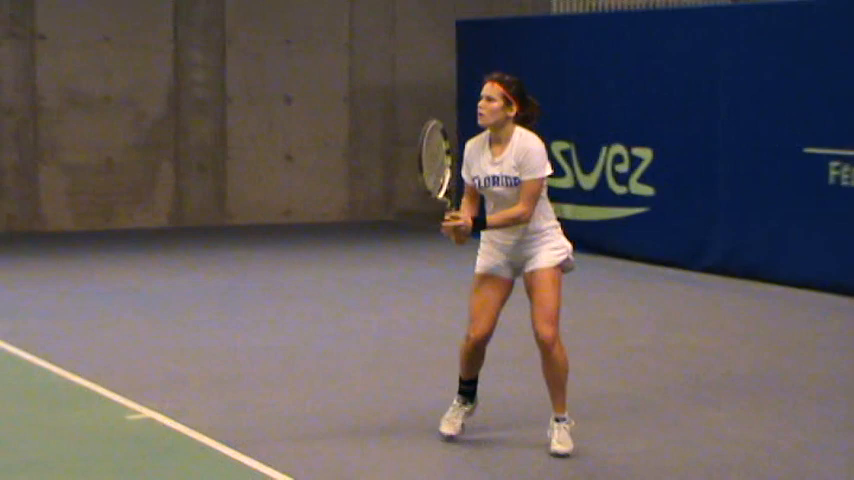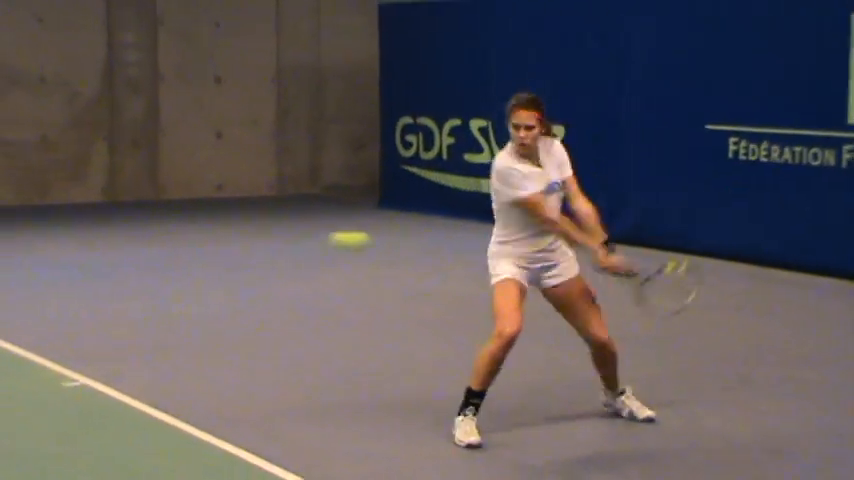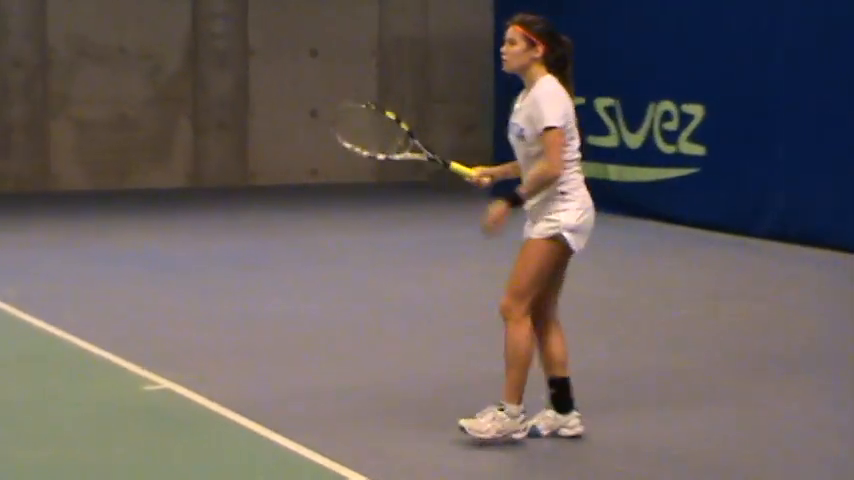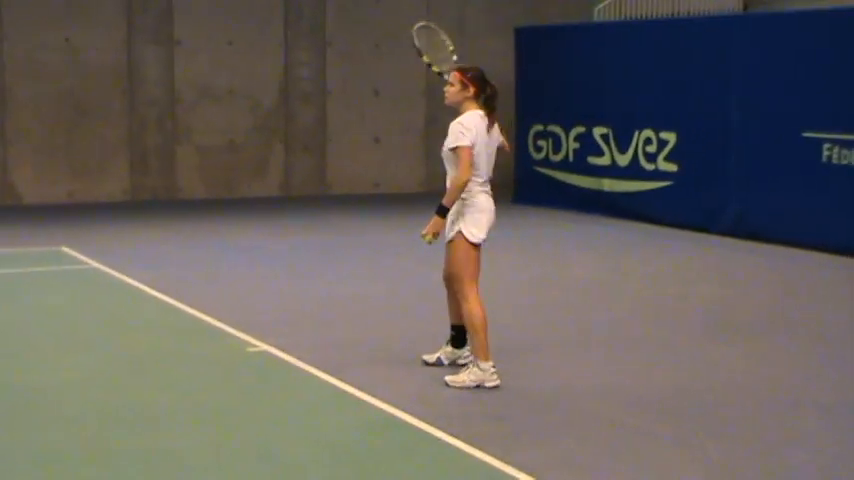
dt=1s
person 1, frame 1
left shoulder: (531, 146)
right shoulder: (473, 147)
left elbow: (523, 211)
right elbow: (470, 201)
left wrist: (474, 225)
right wrist: (458, 223)
left hip: (540, 245)
right hip: (496, 247)
left knee: (546, 335)
right knee: (478, 334)
left ankle: (559, 420)
right ankle: (464, 400)
person 1, frame 2
left shoulder: (554, 149)
right shoulder: (505, 165)
left elbow: (579, 203)
right elbow: (548, 218)
left wrist: (602, 245)
right wrist: (599, 252)
left hip: (553, 258)
right hip: (510, 258)
left knee: (599, 337)
right knee: (506, 333)
left ankle: (616, 395)
right ankle: (467, 412)
person 1, frame 3
left shoulder: (546, 95)
right shoulder: (529, 95)
left elbow: (554, 167)
left wrist: (509, 202)
right wrist: (497, 171)
left hip: (560, 216)
right hip: (548, 215)
left knee: (514, 308)
right knee: (539, 313)
right ankle: (563, 411)
person 1, frame 4
left shoulder: (461, 125)
right shoulder: (489, 122)
left elbow: (462, 176)
right elbow: (506, 147)
left wrist: (439, 215)
left hip: (468, 209)
right hip: (482, 206)
left knee: (467, 289)
right knee: (453, 280)
left ankle: (483, 367)
right ankle: (458, 347)
